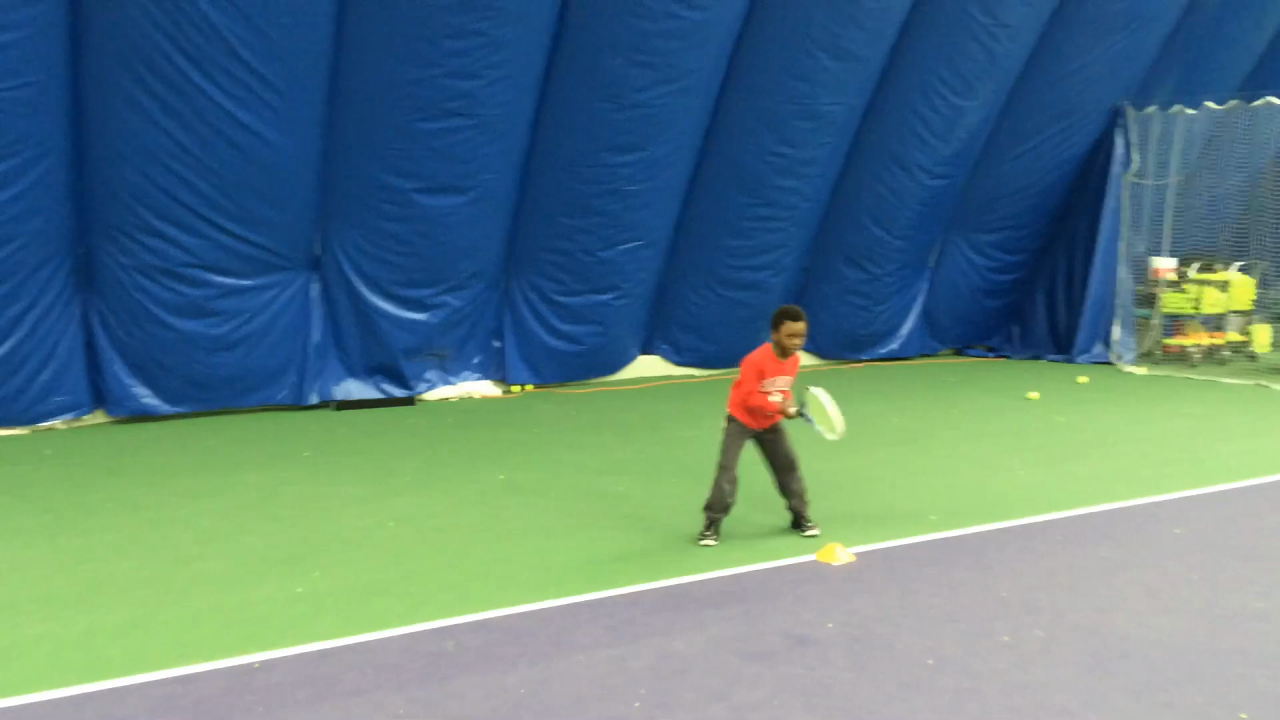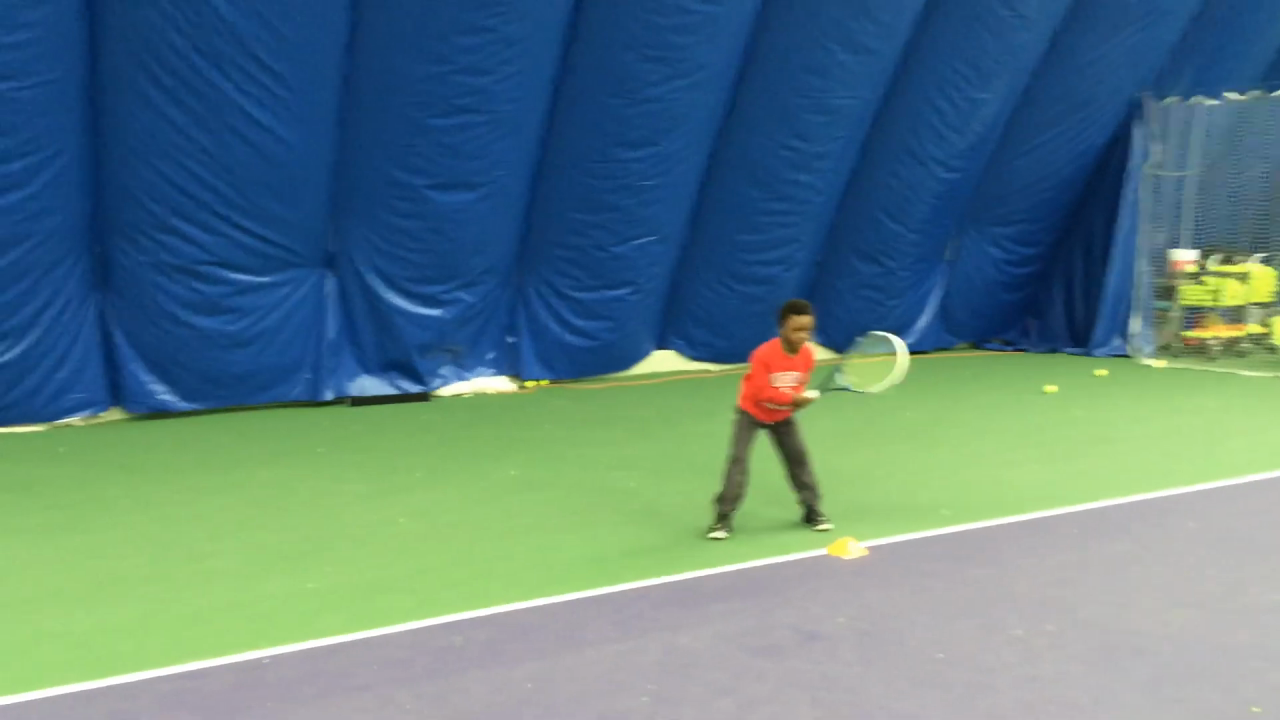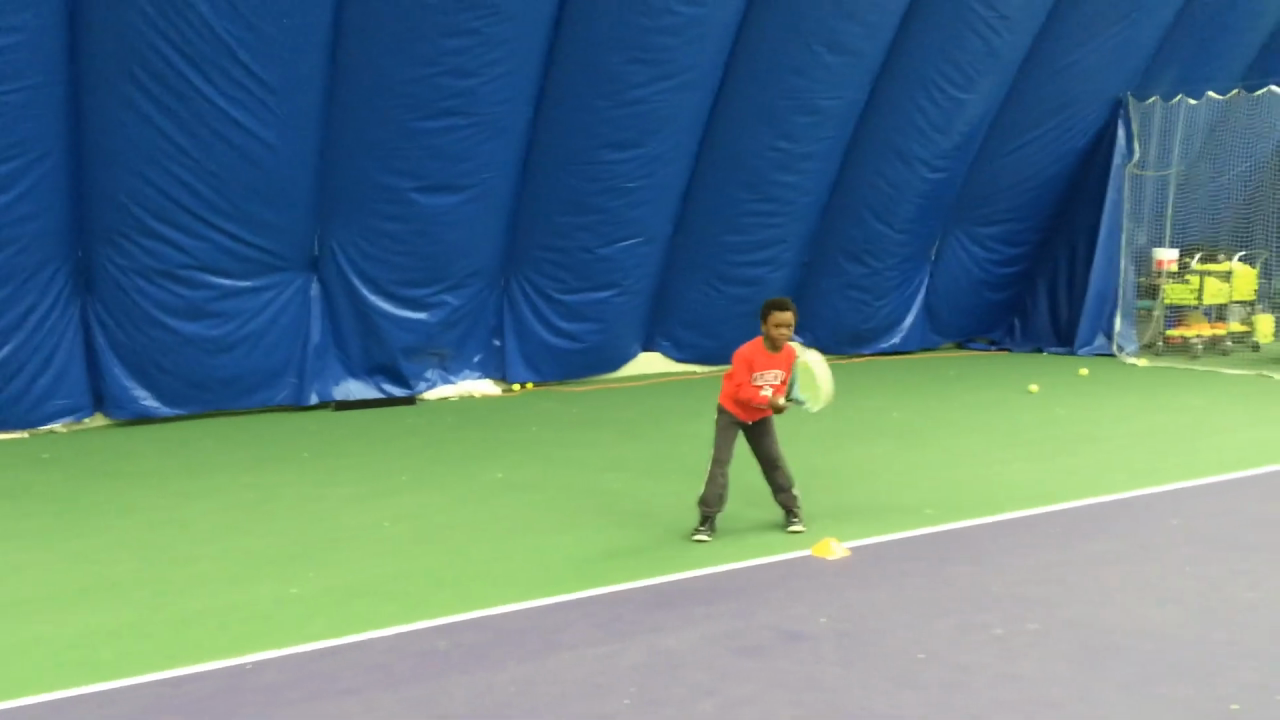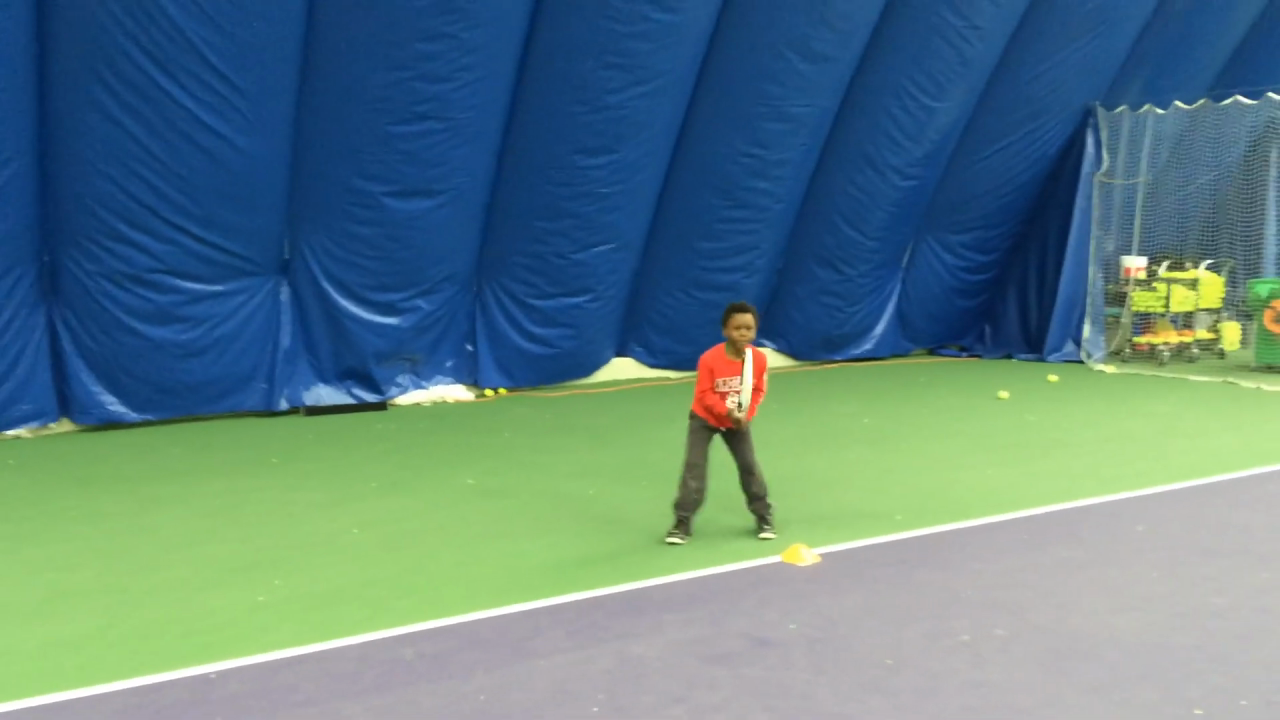
dt=0.2s
person 1, frame 1
left shoulder: (794, 359)
right shoulder: (756, 360)
right elbow: (747, 396)
left wrist: (788, 406)
right wrist: (779, 408)
left hip: (770, 422)
right hip: (741, 420)
left knee: (788, 463)
right knee: (727, 468)
left ankle: (800, 515)
right ankle: (712, 522)
person 1, frame 2
left shoulder: (806, 355)
right shoulder: (763, 354)
left elbow: (799, 384)
right elbow: (759, 390)
left wrist: (802, 398)
right wrist: (791, 398)
left hip: (782, 415)
right hip: (751, 412)
left knee: (798, 457)
right knee: (738, 460)
left ankle: (812, 508)
right ankle: (724, 514)
person 1, frame 3
left shoulder: (790, 354)
right shoulder: (746, 353)
left elbow: (782, 384)
right elbow: (739, 390)
left wrist: (779, 401)
right wrist: (768, 401)
left hip: (761, 415)
right hip: (731, 411)
left knee: (774, 460)
right knee: (720, 462)
left ankle: (791, 510)
right ankle: (708, 517)
person 1, frame 4
left shoulder: (759, 359)
right shoulder: (709, 359)
left elbow: (758, 392)
right elbow: (704, 395)
left wrist: (745, 414)
right wrist: (727, 412)
left hip: (737, 421)
right hip: (704, 418)
left knee: (749, 467)
right knee: (694, 466)
left ankle: (763, 516)
right ankle: (683, 522)
